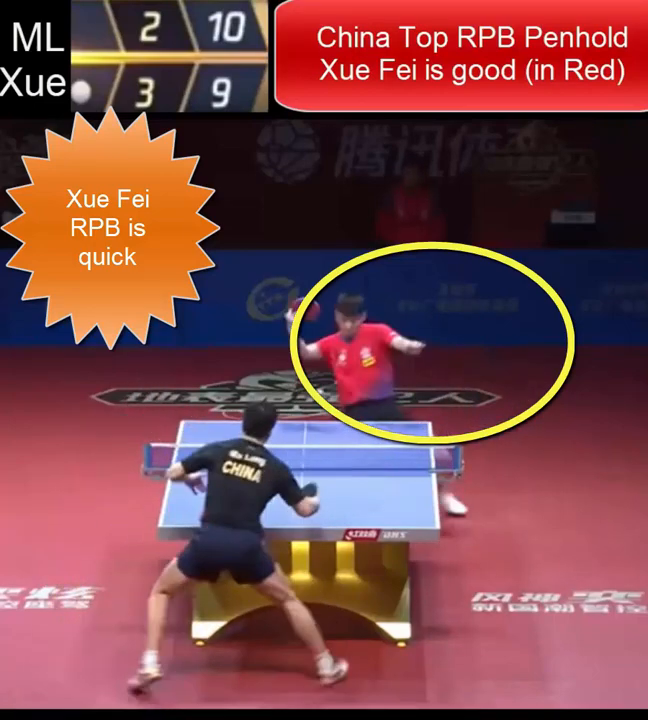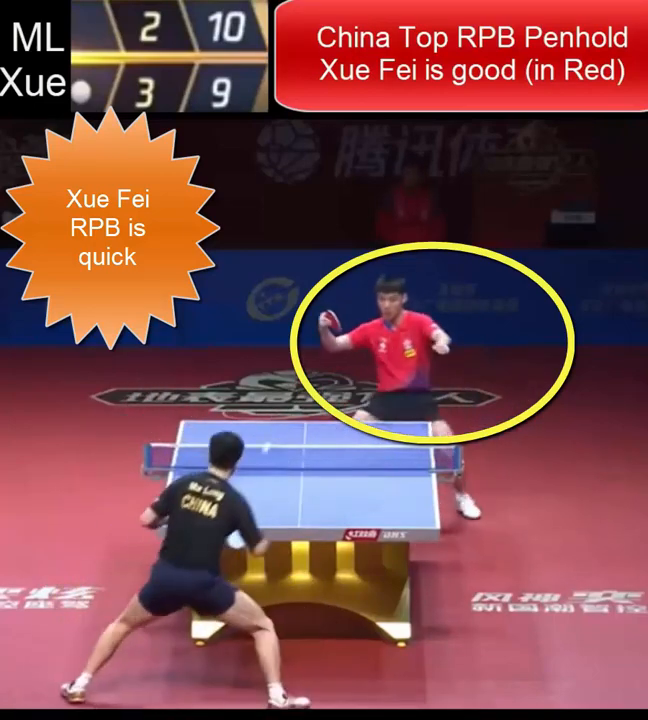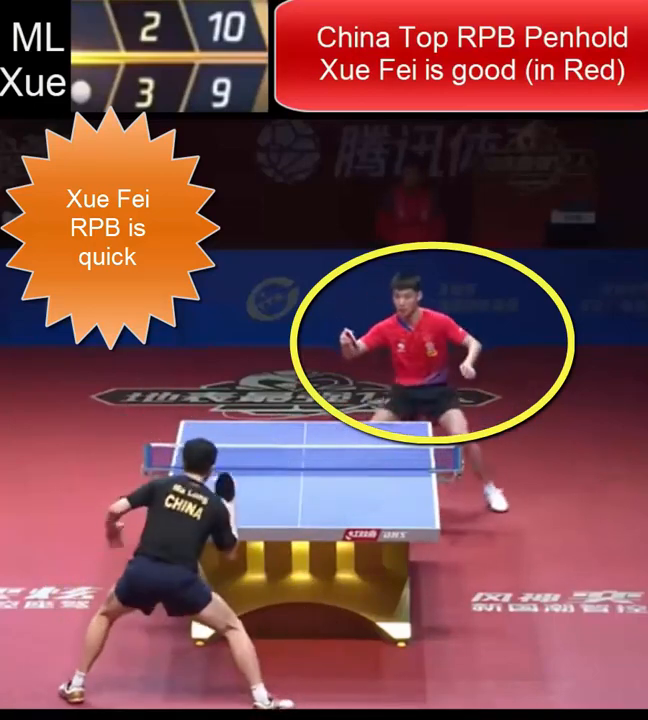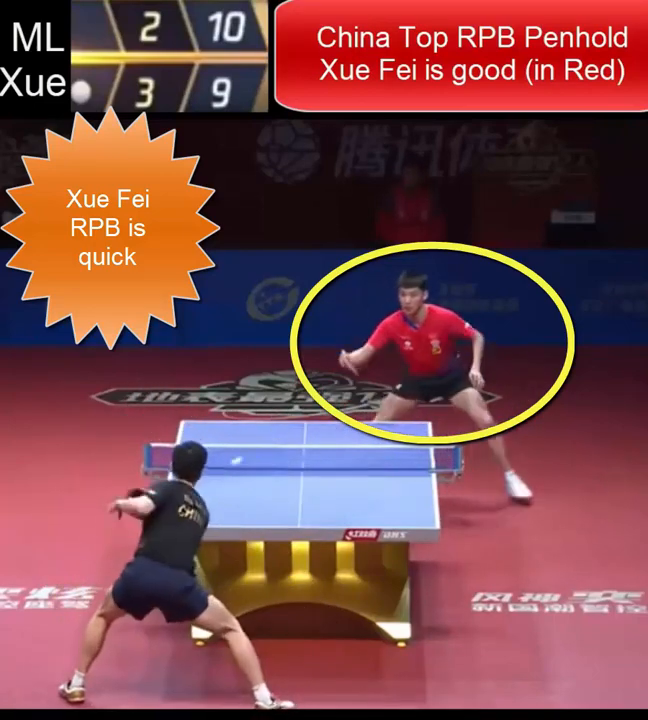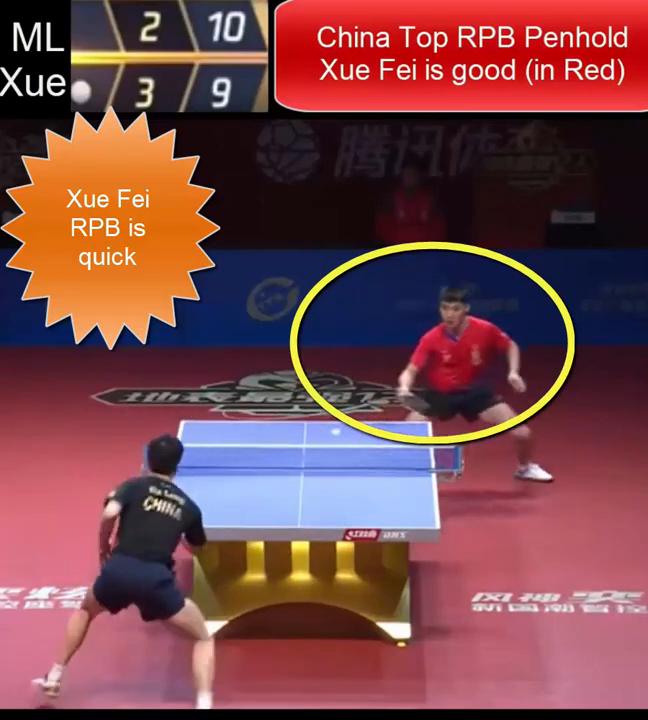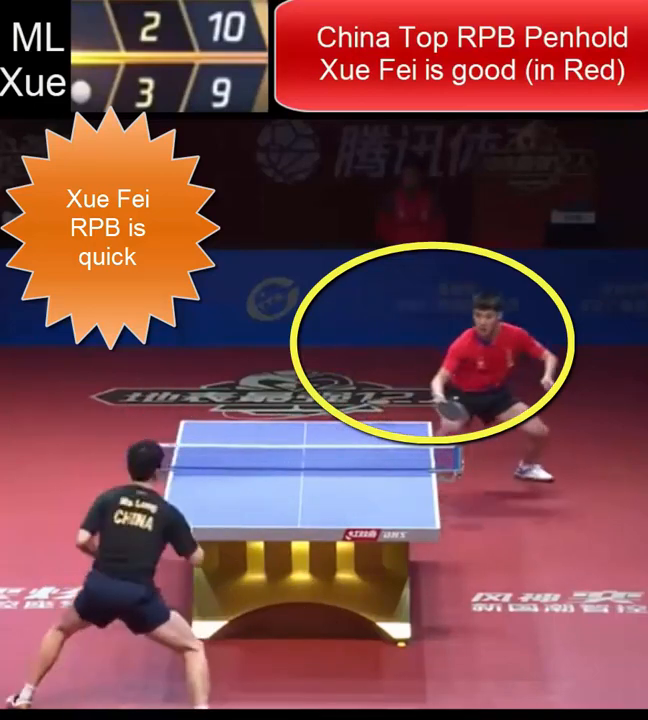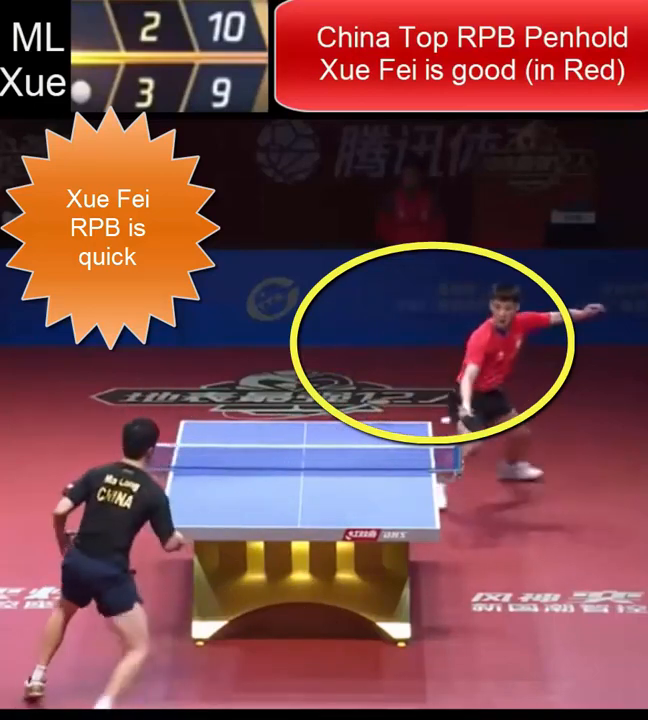
dt=0.2s
person 1, frame 1
left shoulder: (218, 449)
right shoulder: (277, 467)
left elbow: (172, 473)
right elbow: (305, 510)
left wrist: (190, 478)
right wrist: (315, 499)
left hip: (209, 541)
right hip: (247, 544)
left knee: (160, 592)
right knee: (288, 600)
left ankle: (150, 666)
right ankle: (327, 666)
person 1, frame 2
left shoulder: (181, 485)
right shoulder: (236, 502)
left elbow: (146, 521)
right elbow: (259, 549)
right wrist: (259, 536)
left hip: (166, 575)
right hip: (203, 582)
left knee: (124, 624)
right knee: (263, 627)
left ankle: (81, 685)
right ankle: (278, 697)
person 1, frame 3
left shoulder: (161, 485)
right shoulder: (216, 506)
left elbow: (116, 508)
right elbow: (231, 552)
left wrist: (111, 530)
right wrist: (230, 519)
left hip: (140, 571)
right hip: (181, 580)
left knee: (104, 615)
right knee: (233, 628)
left ankle: (76, 685)
right ankle: (262, 699)
person 1, frame 4
left shoulder: (168, 489)
right shoulder: (203, 509)
left elbow: (141, 506)
left wrist: (120, 503)
left hip: (140, 575)
right hip: (179, 584)
left knee: (102, 616)
right knee: (231, 630)
left ankle: (76, 685)
right ankle: (264, 699)
person 1, frame 5
left shoulder: (132, 487)
right shoulder: (189, 506)
left elbow: (110, 514)
right elbow: (197, 548)
left wrist: (103, 546)
left hip: (118, 571)
right hip: (157, 581)
left knee: (86, 611)
right knee: (203, 639)
left ankle: (53, 679)
right ankle: (204, 705)
person 1, frame 6
left shoulder: (108, 498)
right shoulder: (170, 513)
left elbow: (82, 540)
right elbow: (196, 559)
left hip: (99, 586)
right hip: (138, 596)
left knee: (60, 630)
right knee: (193, 649)
left ankle: (24, 698)
right ankle: (201, 708)
person 1, frame 7
left shoulder: (95, 474)
right shoulder: (153, 493)
left elbow: (59, 511)
right elbow: (171, 544)
left wrist: (62, 538)
right wrist: (180, 537)
left hip: (75, 562)
right hip: (111, 573)
left knee: (62, 613)
right knee: (137, 650)
left ankle: (37, 680)
right ankle: (103, 707)
person 2, frame 1
left shoulder: (377, 332)
right shoulder: (330, 344)
left elbow: (400, 343)
right elbow: (304, 353)
left wrist: (410, 346)
right wrist: (293, 329)
left hip: (384, 406)
right hip: (351, 412)
left ankle: (445, 495)
person 2, frame 2
left shoulder: (419, 321)
right shoulder: (370, 330)
left elbow: (441, 337)
right elbow: (333, 346)
left wrist: (442, 343)
right wrist: (324, 329)
left hip: (418, 398)
right hip: (385, 399)
left ankle: (462, 496)
person 2, frame 3
left shoulder: (439, 321)
right shoulder: (386, 328)
left elbow: (473, 343)
right elbow: (353, 353)
left wrist: (468, 362)
right wrist: (346, 344)
left hip: (439, 390)
right hip: (404, 392)
left ankle: (490, 488)
person 2, frame 4
left shoulder: (444, 317)
right shoulder: (392, 324)
left elbow: (477, 337)
right elbow: (365, 352)
left wrist: (475, 367)
right wrist: (350, 358)
left hip: (451, 375)
right hip: (416, 379)
left knee: (485, 420)
left ankle: (509, 476)
person 2, frame 5
left shoulder: (484, 329)
right shoulder: (431, 339)
left elbow: (511, 346)
right elbow: (410, 371)
left wrist: (513, 372)
right wrist: (404, 388)
left hip: (475, 391)
right hip: (439, 394)
left knee: (522, 433)
left ankle: (525, 467)
person 2, frame 6
left shoulder: (516, 335)
right shoulder: (462, 344)
left elbow: (549, 357)
right elbow: (440, 378)
left wrist: (547, 377)
right wrist: (439, 395)
left hip: (495, 393)
right hip: (462, 395)
left knee: (539, 431)
right knee: (447, 432)
left ankle: (527, 467)
person 2, frame 7
left shoulder: (521, 321)
right shoulder: (481, 338)
left elbow: (558, 317)
right elbow: (468, 375)
left wrist: (584, 313)
right wrist: (466, 406)
left hip: (491, 392)
right hip: (473, 396)
left knee: (522, 433)
right knee: (472, 445)
left ankle: (511, 467)
